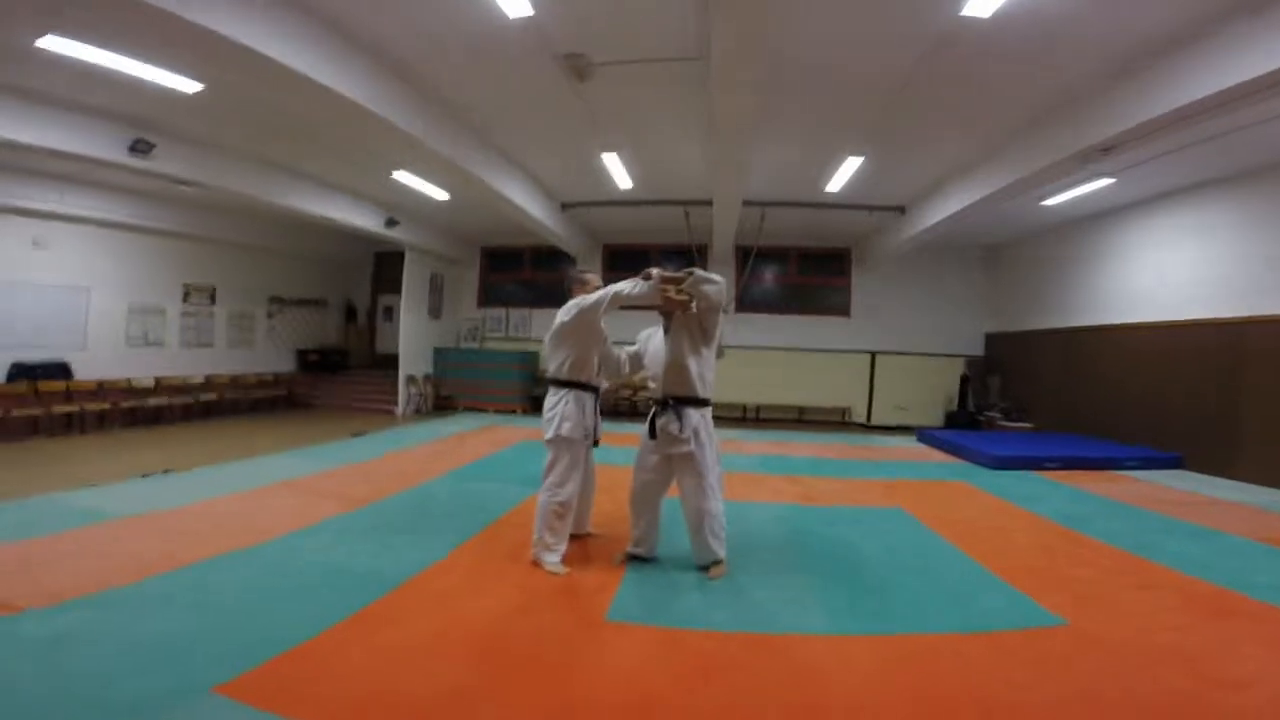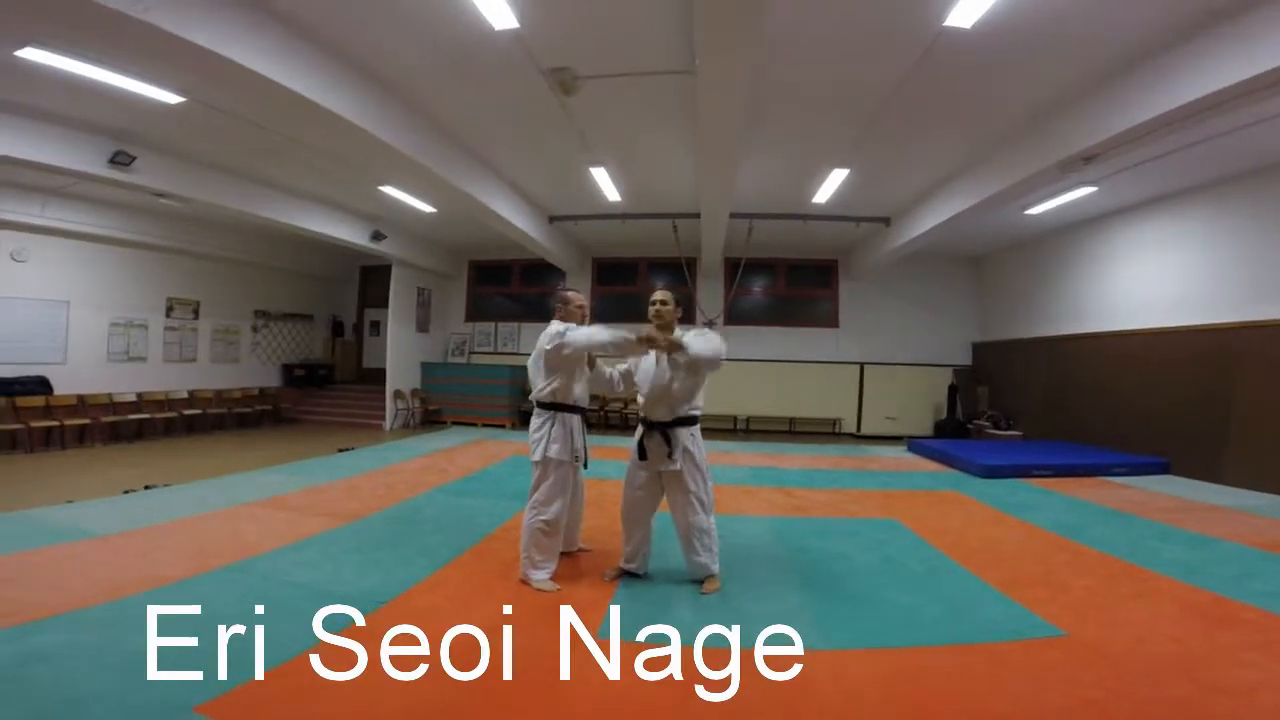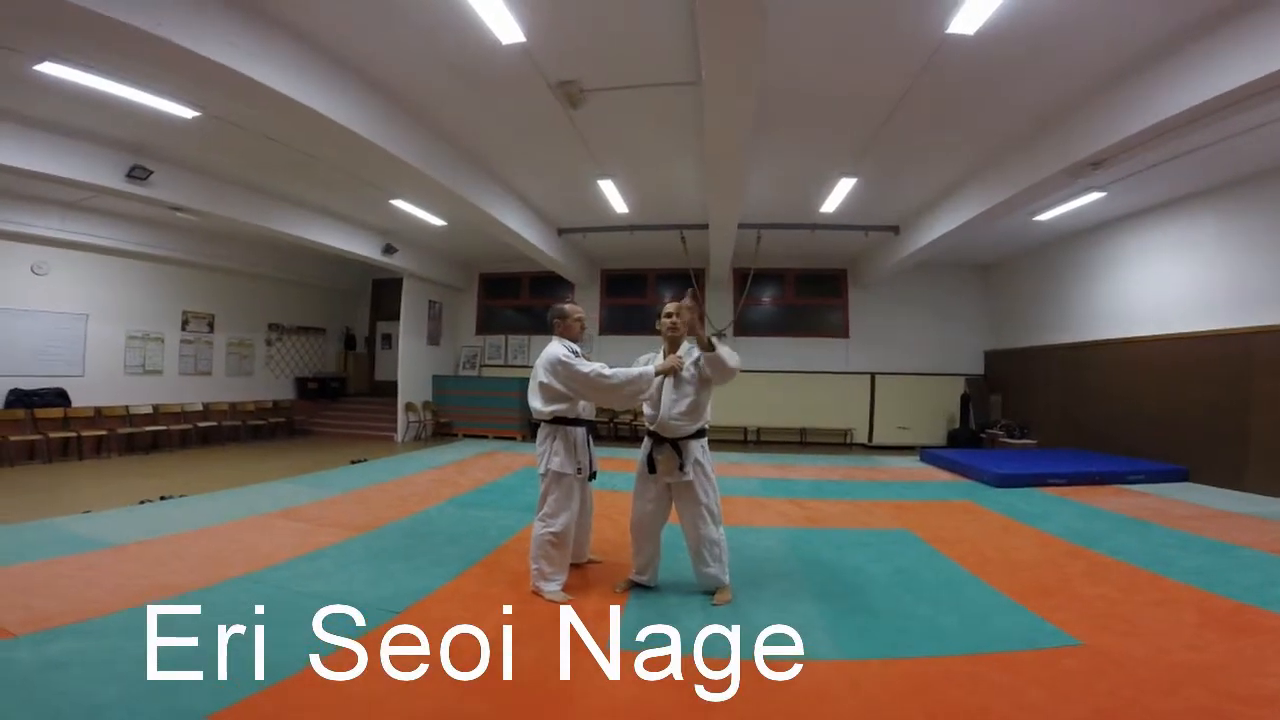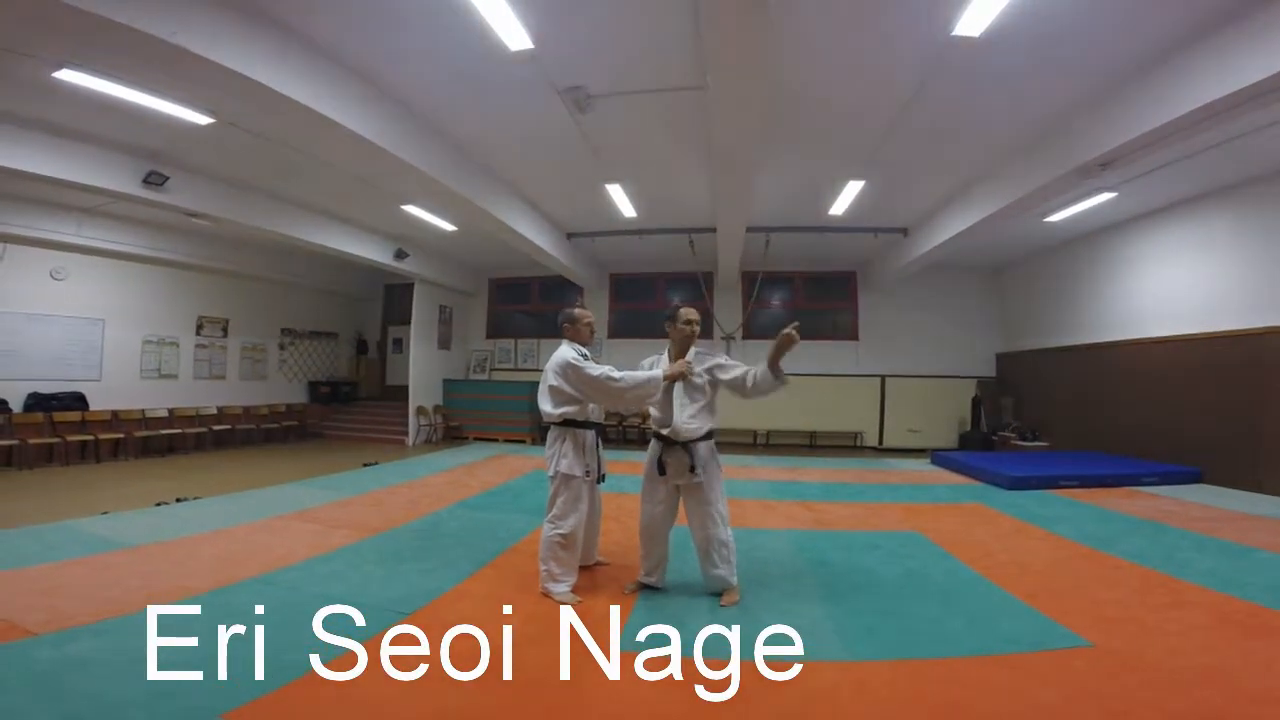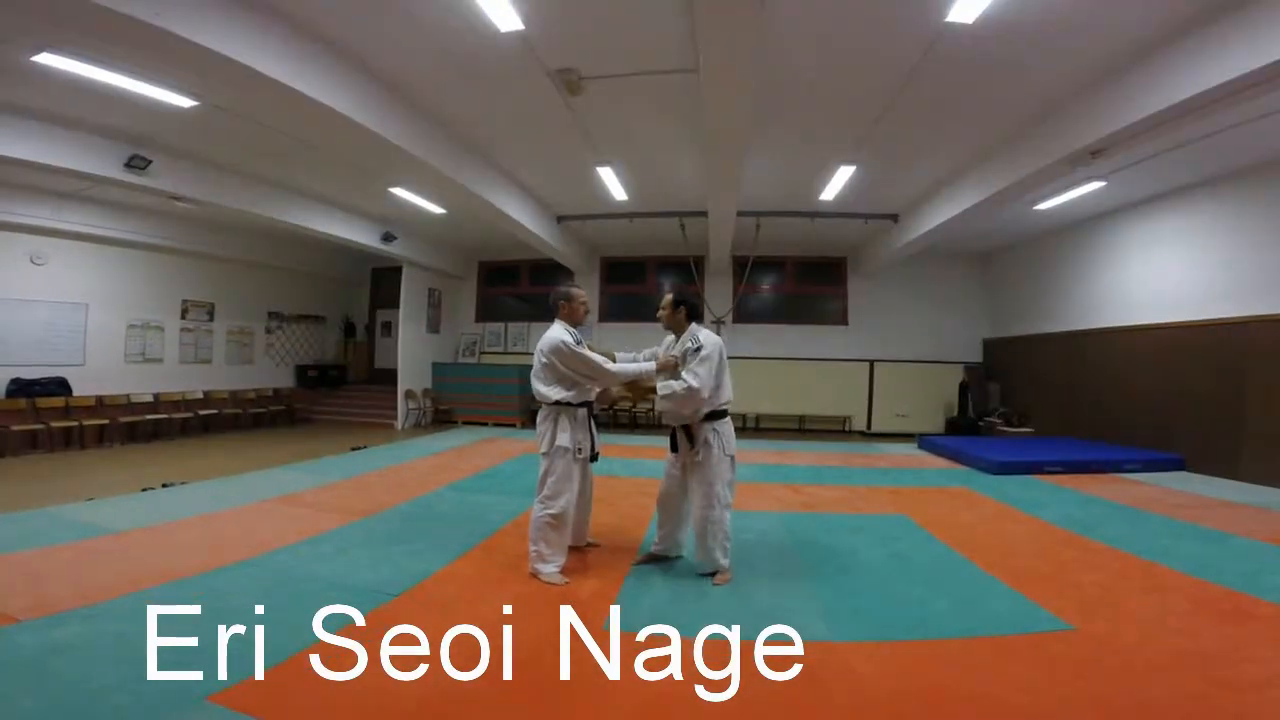
dt=1s
person 1, frame 1
left shoulder: (700, 324)
left elbow: (715, 288)
left wrist: (669, 277)
left hip: (692, 421)
right hip: (660, 420)
left knee: (702, 494)
right knee: (644, 490)
left ankle: (714, 556)
right ankle: (640, 548)
person 1, frame 2
left shoulder: (692, 342)
right shoulder: (641, 353)
left elbow: (716, 351)
right elbow: (617, 382)
left wrist: (672, 345)
left hip: (681, 439)
right hip: (647, 438)
left knee: (693, 509)
right knee: (635, 507)
left ankle: (707, 570)
right ankle: (632, 563)
person 1, frame 3
left shoulder: (700, 358)
right shoulder: (645, 362)
left elbow: (727, 367)
left wrist: (698, 330)
left hip: (690, 451)
right hip: (654, 450)
left knee: (703, 522)
right knee: (643, 520)
left ankle: (719, 581)
right ankle: (642, 575)
person 1, frame 4
left shoulder: (712, 363)
right shoulder: (649, 365)
left elbow: (753, 383)
left wrist: (776, 354)
left hip: (699, 454)
right hip: (662, 452)
left knee: (711, 524)
right knee: (653, 521)
left ankle: (726, 582)
right ankle: (650, 576)
person 1, frame 5
left shoulder: (706, 342)
right shoulder: (672, 344)
left elbow: (693, 388)
right elbow: (644, 361)
left wrist: (649, 389)
right wrist: (606, 356)
left hip: (710, 433)
right hip: (687, 433)
left knee: (710, 503)
right knee: (671, 496)
left ankle: (718, 564)
right ankle: (665, 549)
person 2, frame 1
left shoulder: (584, 322)
right shoulder: (575, 312)
left elbow: (608, 361)
right elbow: (611, 295)
right wrist: (653, 287)
left hip: (581, 403)
right hip: (568, 405)
left knee: (582, 475)
right knee: (561, 481)
left ankle: (576, 526)
right ankle: (546, 552)
person 2, frame 2
left shoulder: (568, 340)
right shoulder: (557, 335)
left elbow: (597, 379)
right elbow: (596, 337)
right wrist: (636, 341)
left hip: (568, 424)
right hip: (554, 426)
left knee: (571, 492)
right knee: (548, 500)
left ankle: (566, 542)
right ankle: (535, 569)
person 2, frame 3
left shoulder: (567, 353)
right shoulder: (557, 357)
left elbow: (590, 387)
right elbow: (604, 380)
right wrist: (657, 370)
left hip: (574, 438)
right hip: (561, 441)
left knee: (580, 504)
right knee: (557, 513)
left ankle: (576, 554)
right ankle: (546, 581)
person 2, frame 4
left shoulder: (576, 357)
right shoulder: (568, 360)
left elbow: (601, 391)
right elbow: (614, 383)
right wrist: (665, 374)
left hip: (583, 440)
right hip: (570, 443)
left knee: (588, 506)
right knee: (566, 514)
left ankle: (584, 556)
right ankle: (555, 582)
person 2, frame 5
left shoulder: (568, 337)
right shoulder: (558, 341)
right elbow: (603, 370)
left wrist: (598, 390)
right wrist: (656, 366)
left hip: (575, 420)
right hip: (561, 424)
left knee: (580, 486)
right knee: (556, 495)
left ankle: (575, 537)
right ankle: (544, 563)
